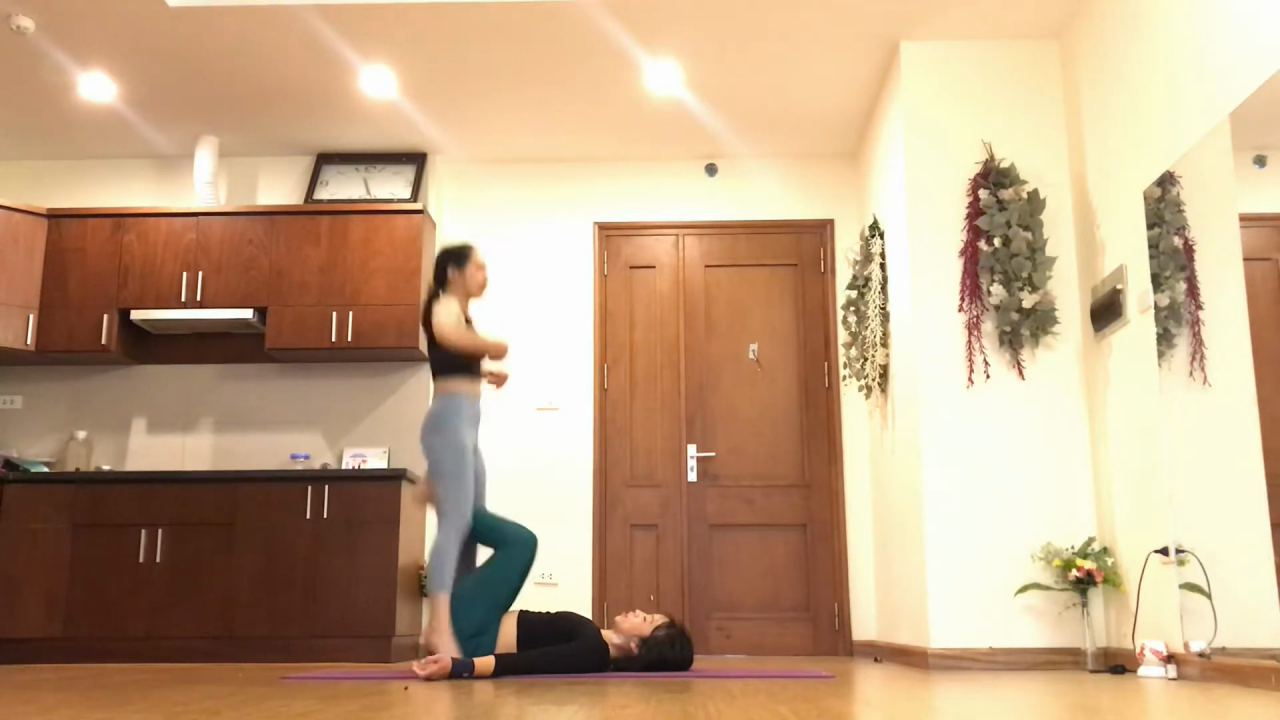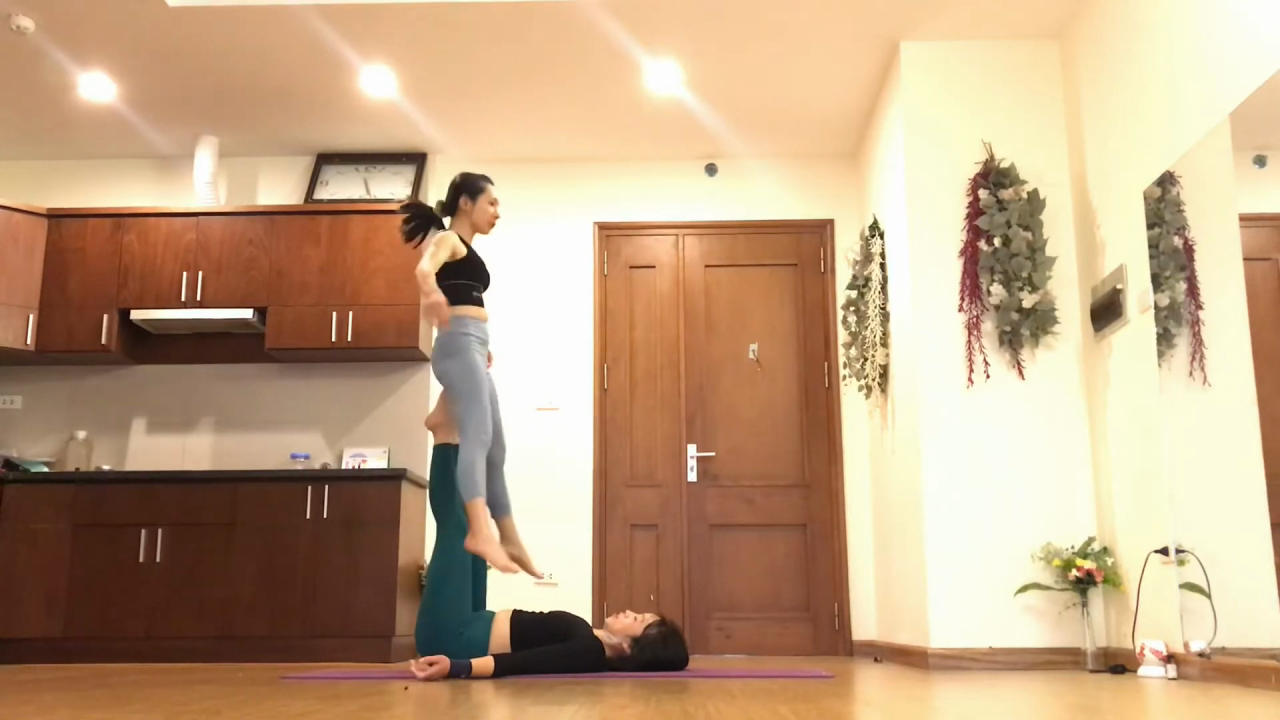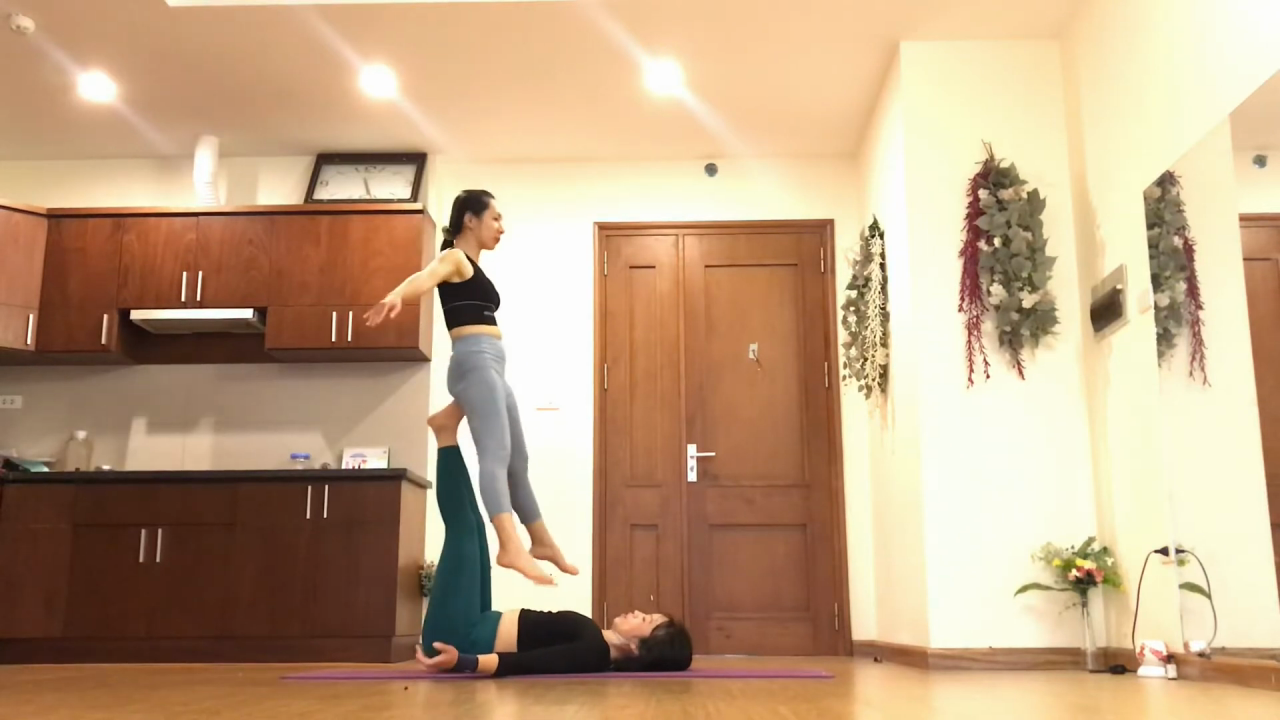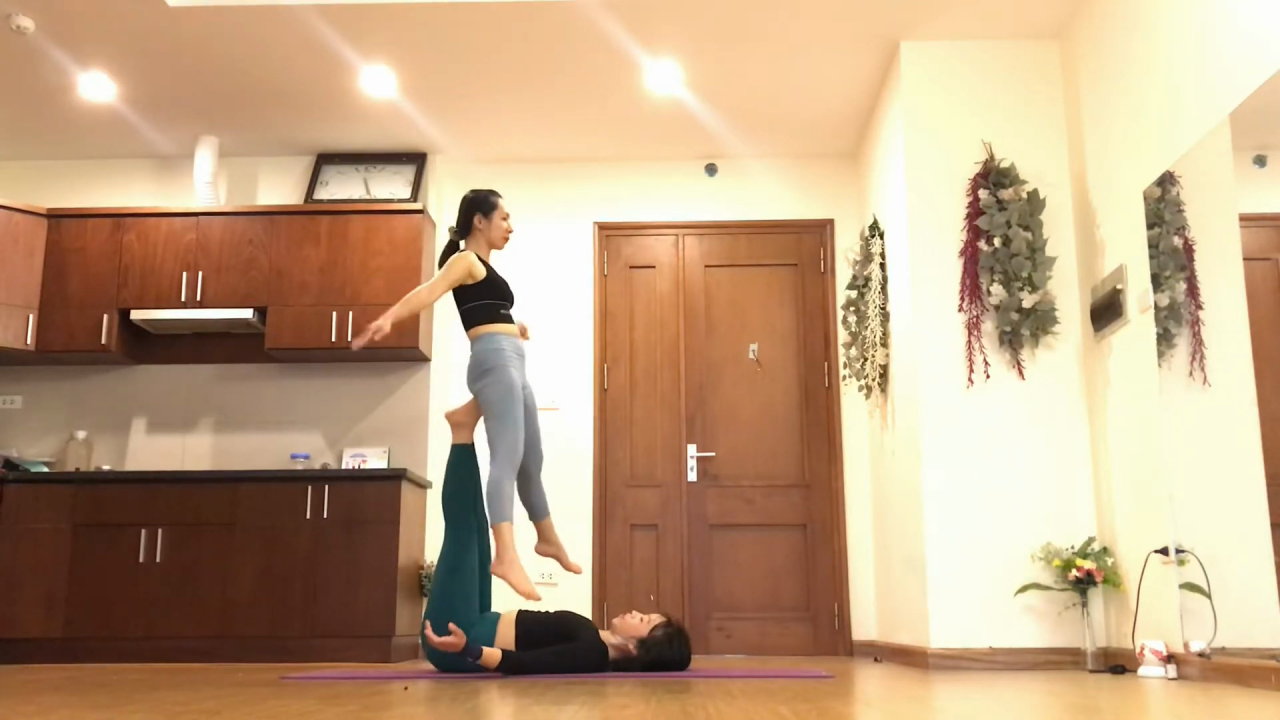
dt=0.4s
person 1, frame 1
left shoulder: (462, 315)
right shoulder: (448, 307)
right elbow: (445, 330)
left wrist: (491, 374)
right wrist: (491, 345)
left hip: (463, 427)
right hip: (449, 422)
left knee: (473, 523)
right knee: (456, 521)
left ankle: (448, 621)
right ankle: (438, 623)
person 1, frame 2
left shoulder: (466, 248)
right shoulder: (448, 239)
right elbow: (426, 267)
right wrist: (434, 293)
left hip: (472, 348)
right hip: (459, 345)
left knee: (494, 449)
right knee: (478, 437)
left ankle: (509, 540)
right ankle: (480, 530)
person 1, frame 3
left shoulder: (472, 266)
right shoulder: (455, 258)
right elbow: (424, 278)
right wrist: (395, 295)
left hip: (490, 367)
right hip: (475, 362)
left knee: (516, 460)
right knee: (496, 453)
left ankle: (541, 541)
right ankle: (510, 544)
person 1, frame 4
left shoulder: (482, 267)
right shoulder: (465, 260)
right elbow: (427, 292)
right wrist: (386, 319)
left hip: (511, 364)
right hip: (494, 360)
left knee: (530, 461)
right knee: (508, 456)
left ankle: (548, 538)
right ankle: (506, 555)
person 2, frame 1
left shoulder: (594, 653)
right shoulder: (597, 643)
left elbow: (526, 664)
left wrist: (459, 665)
left hip: (465, 640)
right hip: (476, 638)
left knee: (520, 542)
right knee: (518, 542)
person 2, frame 2
left shoulder: (588, 653)
right shoulder: (589, 641)
left elbow: (518, 664)
left wrist: (456, 667)
left hip: (451, 642)
right hip: (462, 639)
left knee: (455, 528)
left ankle: (445, 433)
person 2, frame 3
left shoulder: (594, 653)
right shoulder: (596, 640)
left elbow: (521, 664)
left wrist: (462, 661)
left hip: (460, 641)
right hip: (472, 638)
left knee: (462, 530)
left ankle: (447, 433)
right ankle: (447, 430)
person 2, frame 4
left shoulder: (592, 654)
right shoulder: (594, 642)
left elbow: (520, 664)
left wrist: (465, 649)
left hip: (452, 644)
right hip: (471, 632)
left knee: (462, 531)
left ankle: (463, 431)
right ankle: (464, 429)
